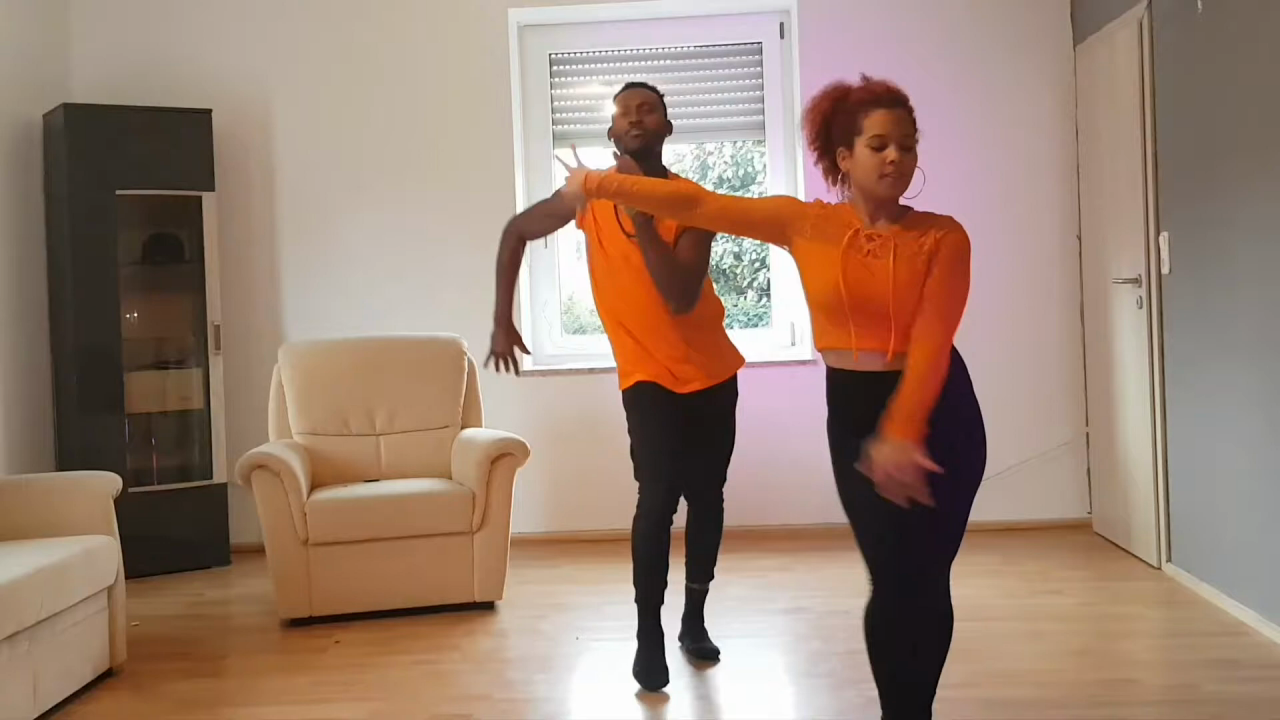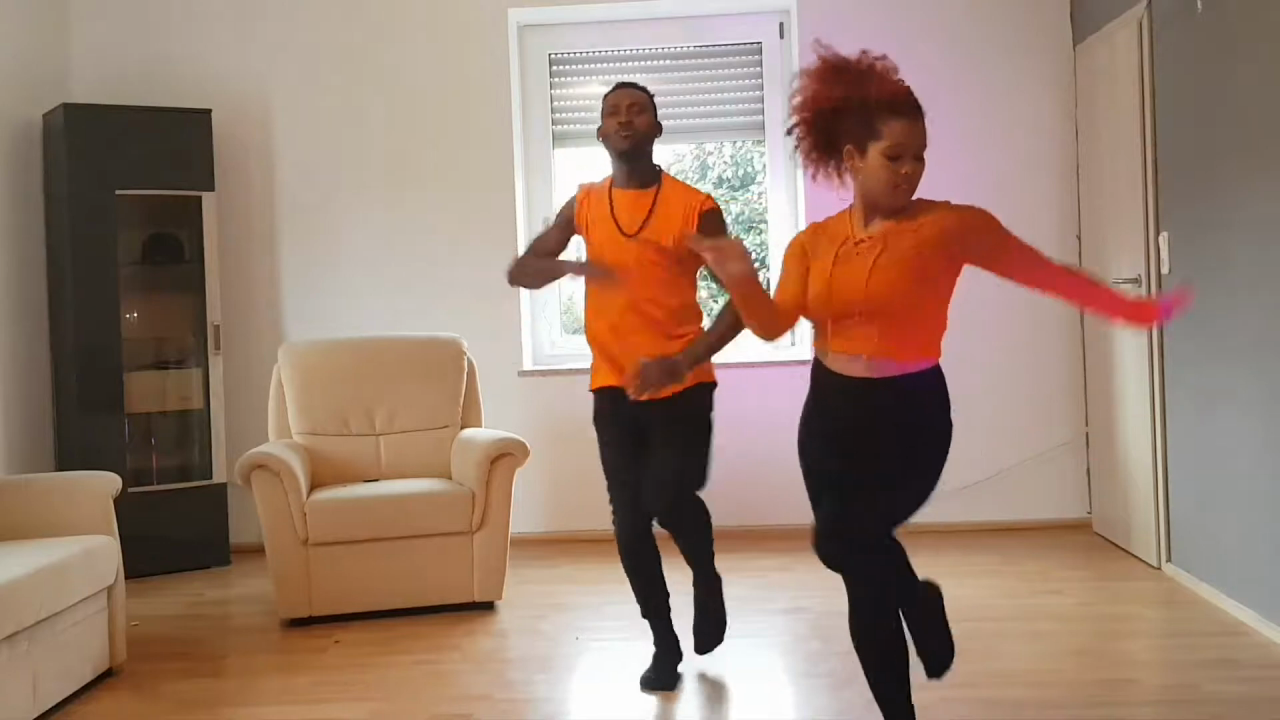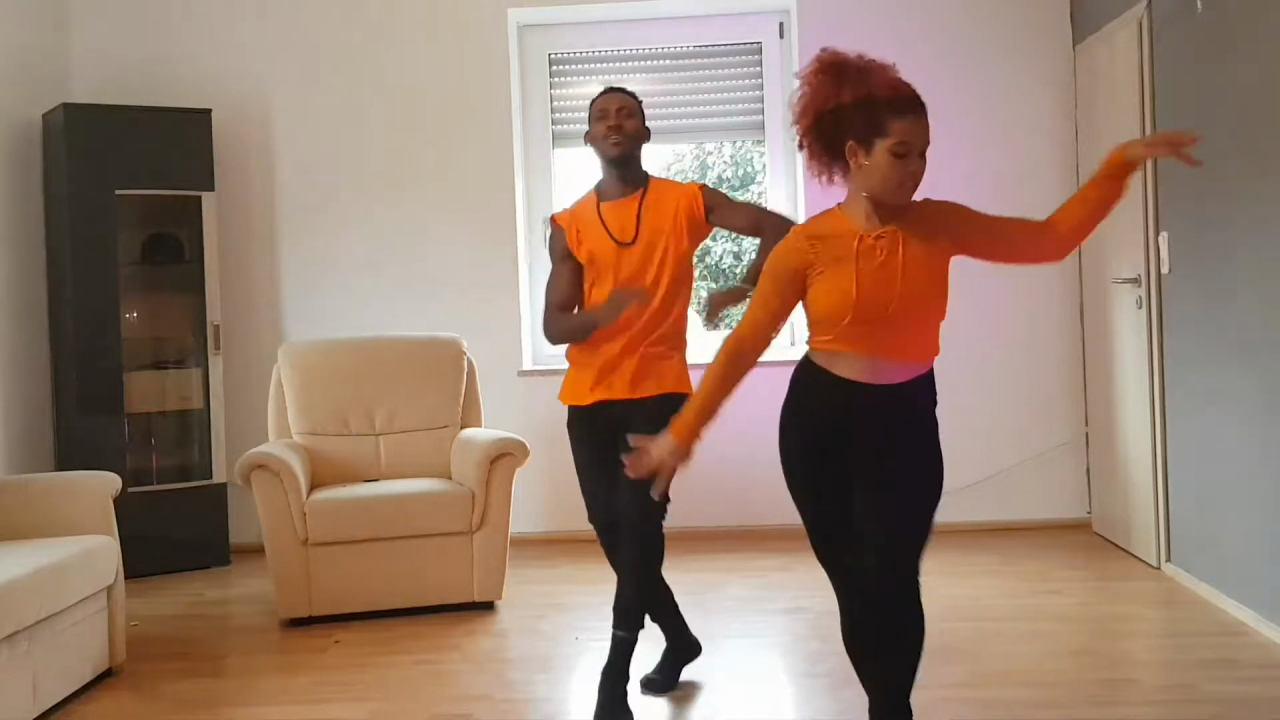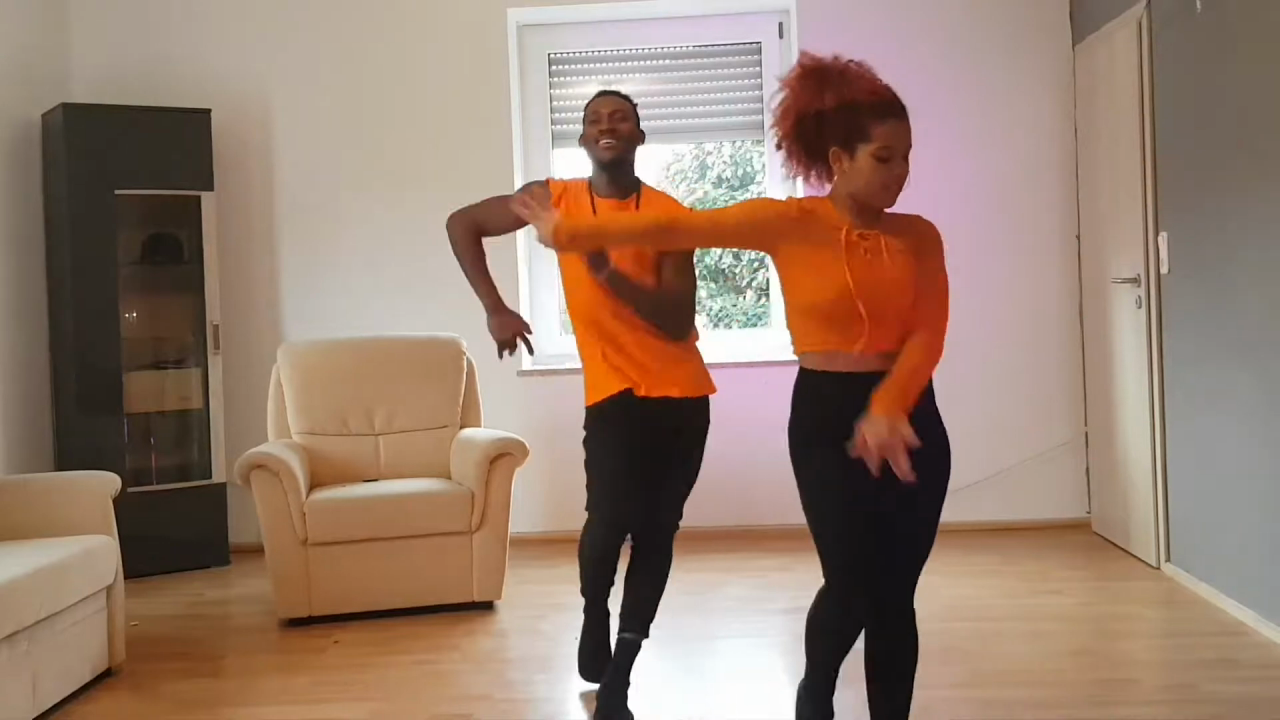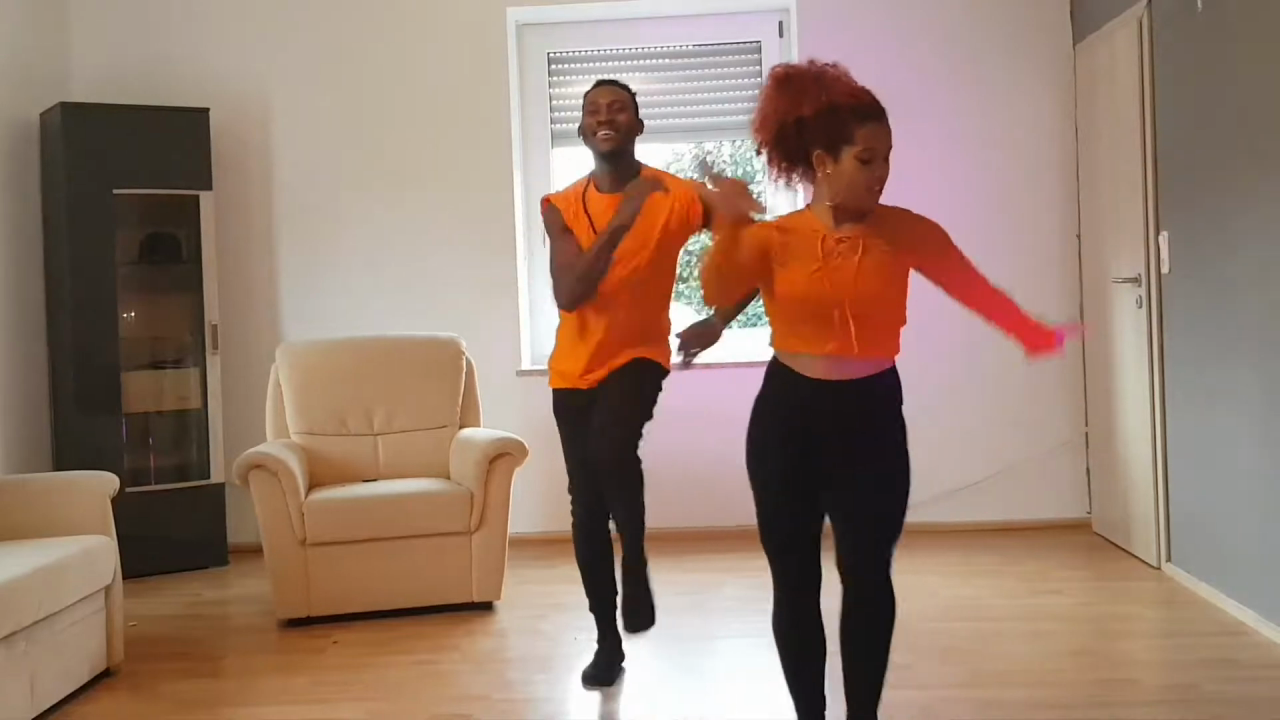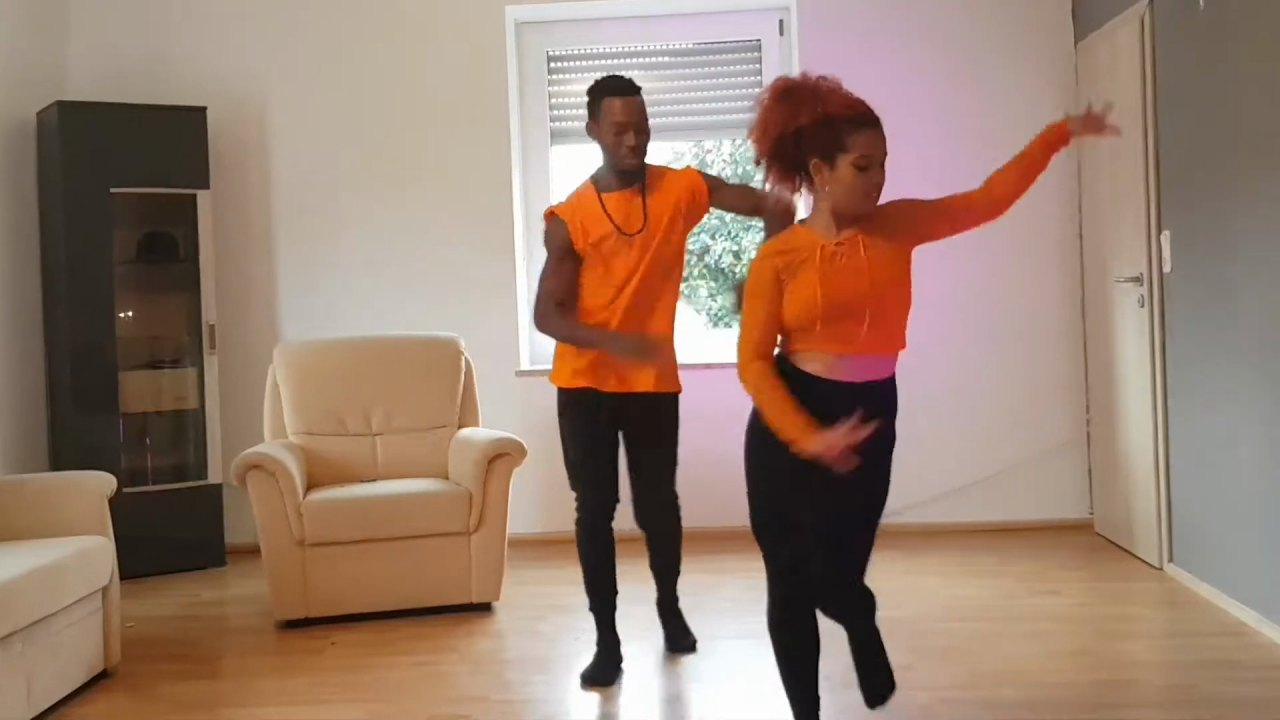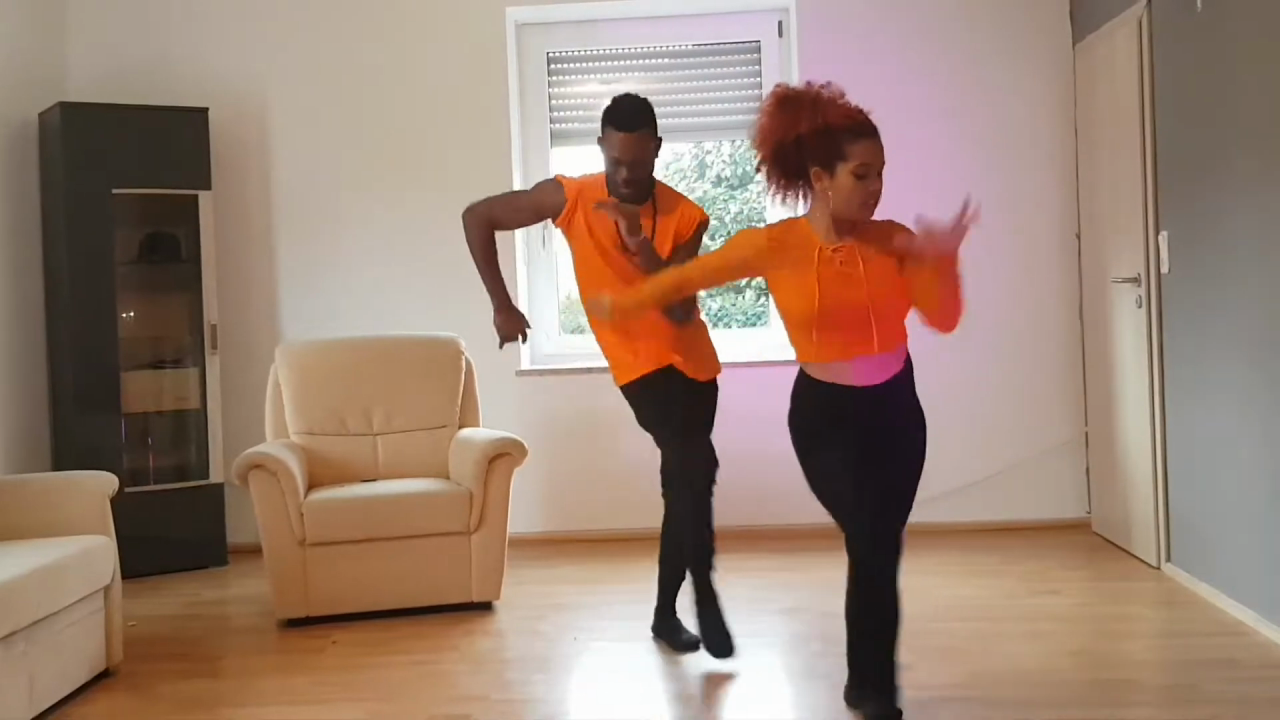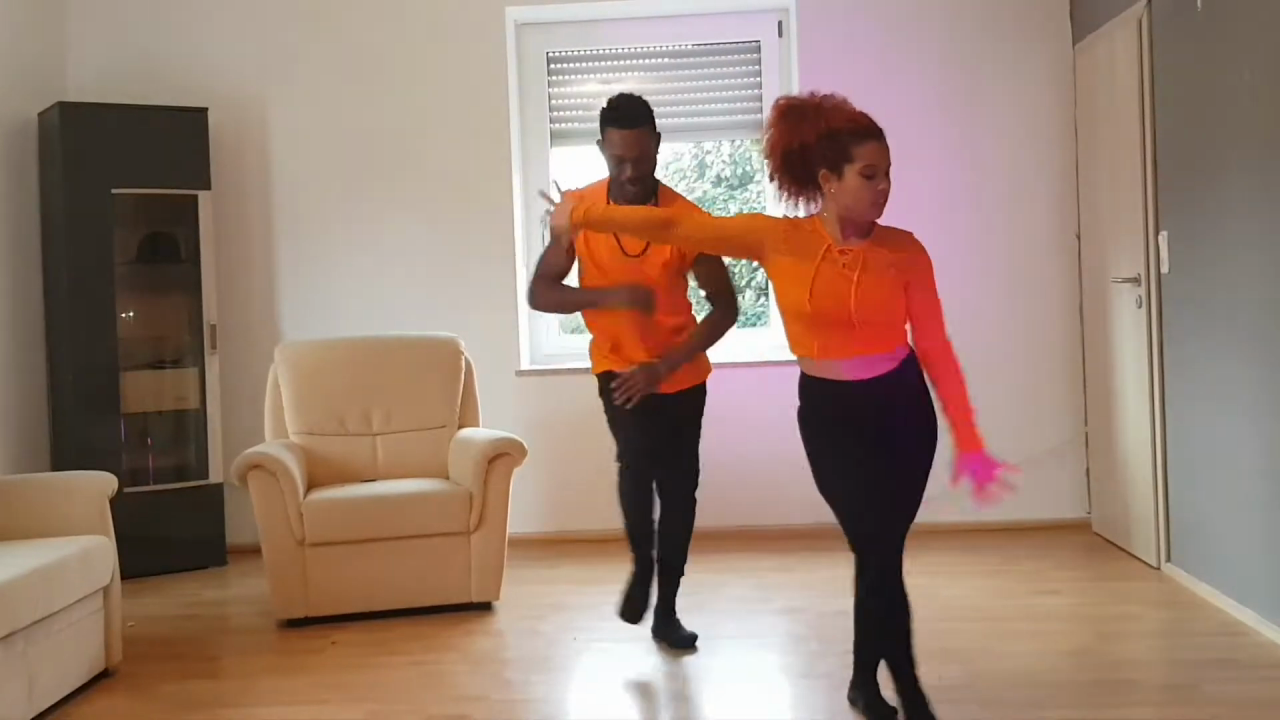
dt=0.2s
person 1, frame 1
left shoulder: (943, 239)
right shoulder: (805, 223)
left elbow: (931, 344)
right elbow: (708, 206)
left wrist: (900, 437)
right wrist: (604, 182)
left hip: (939, 415)
right hip: (854, 411)
left knee: (928, 582)
right knee: (897, 582)
person 1, frame 2
left shoulder: (945, 226)
right shoulder: (812, 244)
left elbow: (1047, 272)
right elbow: (772, 325)
left wrist: (1139, 310)
right wrist: (738, 285)
left hip: (911, 415)
right hip: (831, 415)
left knee: (848, 538)
right knee: (866, 581)
left ankle: (917, 603)
person 1, frame 3
left shoulder: (935, 224)
right shoulder: (805, 244)
left elbow: (1048, 243)
right elbow: (743, 344)
left wrist: (1123, 162)
right wrist: (682, 436)
left hip: (903, 419)
right hip: (821, 421)
left knee: (885, 575)
right knee: (858, 588)
person 1, frame 4
left shoulder: (918, 238)
right shoulder: (785, 225)
left elbow: (927, 345)
right elbow: (681, 227)
left wrist: (890, 413)
right wrist: (578, 230)
left hip: (905, 419)
right hip: (822, 419)
left knee: (893, 596)
right knee: (852, 590)
person 1, frame 5
left shoulder: (902, 230)
right shoulder: (769, 240)
left elbow: (973, 287)
right elbow: (718, 293)
left wrist: (1034, 334)
right wrist: (728, 228)
left hip: (871, 417)
right hip: (787, 418)
left knee: (869, 577)
right knee: (795, 584)
person 1, frame 6
left shoulder: (900, 228)
right shoulder: (775, 260)
left elbow: (988, 198)
right elbow: (753, 367)
left wrist: (1056, 136)
right wrist: (811, 439)
left hip: (866, 420)
right hip: (786, 429)
left knee: (830, 575)
right knee: (788, 584)
left ankle: (862, 626)
person 1, frame 7
left shoulder: (897, 241)
right shoulder: (775, 245)
left elbow: (945, 318)
right elbow: (686, 277)
left wrist: (941, 257)
right wrist: (617, 304)
left hip: (894, 416)
right hip: (825, 416)
left knee: (877, 551)
right knee: (871, 548)
person 1, frame 8
left shoulder: (904, 251)
right shoulder: (777, 237)
left elbow: (937, 348)
right elbow: (681, 227)
left wrist: (970, 445)
right wrist: (591, 216)
left hip: (901, 412)
right hip: (829, 414)
left knee: (882, 554)
right knee: (878, 548)
person 2, frame 1
right shoulder: (588, 195)
left elbow: (680, 299)
right elbow: (515, 232)
left wrist: (643, 222)
right wrist: (502, 318)
left hip: (710, 374)
right hip: (646, 378)
left knee: (705, 498)
right knee: (657, 493)
left ankle: (693, 616)
right ankle: (647, 632)
person 2, frame 2
left shoulder: (696, 207)
right shoulder: (584, 203)
right elbow: (518, 272)
left wrist: (690, 355)
right wrist: (571, 266)
left hip: (686, 377)
right hip: (615, 383)
left knee: (674, 494)
right knee: (630, 512)
left ankle: (705, 578)
right ankle: (664, 640)
person 2, frame 3
left shoulder: (693, 200)
right shoulder: (567, 226)
left elbow: (781, 230)
right elbow: (556, 328)
left wrist: (740, 291)
right wrist: (604, 311)
left hip: (656, 389)
right hip: (592, 397)
left knee: (632, 513)
right knee: (614, 531)
left ankle: (615, 665)
right ankle: (677, 637)
person 2, frame 4
left shoulder: (672, 219)
right shoulder: (557, 198)
left elbow: (677, 326)
right elbow: (461, 225)
left wrist: (609, 273)
right wrist: (495, 307)
left hip: (679, 392)
right hip: (613, 390)
left knee: (656, 531)
right knee: (609, 518)
right ankle: (595, 619)
person 2, frame 5
left shoulder: (677, 194)
right shoulder: (558, 208)
right elbow: (571, 294)
left wrist: (717, 319)
right wrist: (623, 224)
left hip: (638, 359)
right hip: (574, 371)
left knee: (610, 449)
right knee: (587, 502)
left ankle: (634, 562)
right ankle: (606, 641)
person 2, frame 6
left shoulder: (682, 185)
right shoulder: (566, 218)
left elbow: (772, 206)
right elbow: (549, 316)
left wrist: (782, 218)
right wrist: (619, 341)
left hip: (654, 377)
right hip: (585, 379)
left knee: (655, 507)
right knee: (593, 508)
left ankle: (670, 604)
right ankle: (606, 641)
person 2, frame 7
left shoulder: (686, 217)
right shoulder: (567, 196)
left elbow: (680, 304)
right elbow: (475, 217)
left wrist: (637, 239)
right wrist: (500, 303)
left hip: (695, 365)
right hip: (640, 367)
left knee: (686, 480)
right knee: (693, 466)
left ankle: (665, 613)
right ankle: (706, 602)
person 2, frame 8
left shoulder: (686, 218)
left elbow: (726, 308)
right elbow: (539, 294)
left wrist: (668, 362)
right wrist: (611, 296)
left hip: (681, 373)
right hip: (616, 364)
left knee: (679, 488)
right knee: (638, 464)
left ankle: (666, 606)
right ankle: (643, 563)
